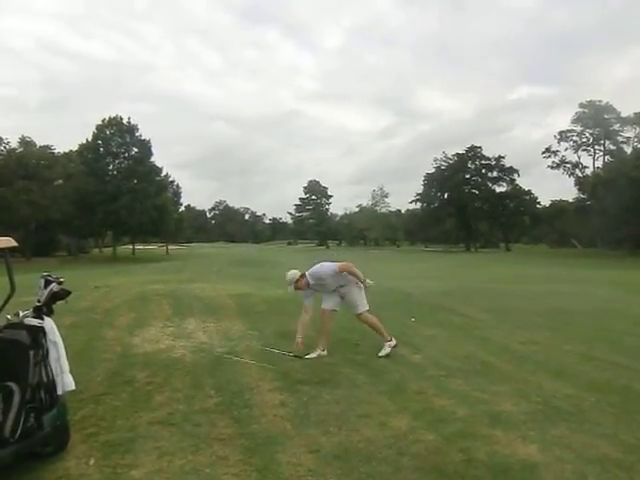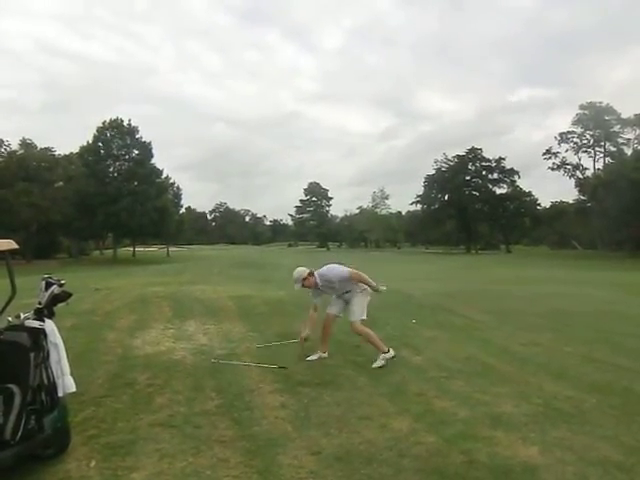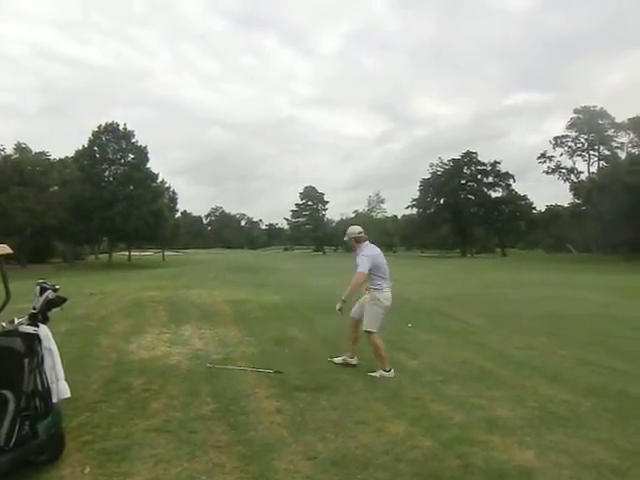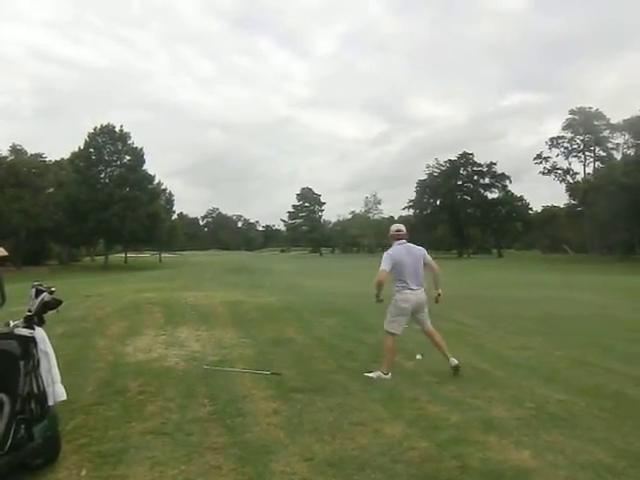
dt=0.4s
person 1, frame 1
left shoulder: (320, 271)
right shoulder: (307, 288)
left elbow: (347, 265)
right elbow: (306, 313)
left wrist: (363, 280)
right wrist: (299, 337)
left hip: (350, 283)
left knee: (363, 315)
right knee: (324, 313)
left ankle: (388, 340)
right ankle: (321, 348)
person 1, frame 2
left shoulder: (329, 273)
right shoulder: (315, 287)
left elbow: (356, 274)
right elbow: (314, 310)
left wrist: (374, 287)
right wrist: (307, 330)
left hip: (358, 291)
left knee: (356, 326)
right knee: (328, 318)
left ankle: (385, 351)
right ankle: (322, 351)
person 1, frame 3
left shoulder: (364, 255)
right shoulder: (371, 249)
left elbow: (357, 280)
left wrist: (343, 300)
left hip: (379, 296)
right hip: (373, 293)
left knee: (371, 333)
right knee: (354, 319)
left ankle: (386, 369)
right ankle: (350, 357)
person 1, frame 4
left shoulder: (390, 254)
right shoulder: (419, 250)
left elbow: (380, 279)
right elbow: (435, 269)
left wrist: (377, 294)
right wrist: (438, 290)
left hip: (403, 297)
right hip: (420, 295)
left knee: (389, 333)
right knee: (428, 329)
left ankle: (384, 371)
right ankle: (451, 360)
